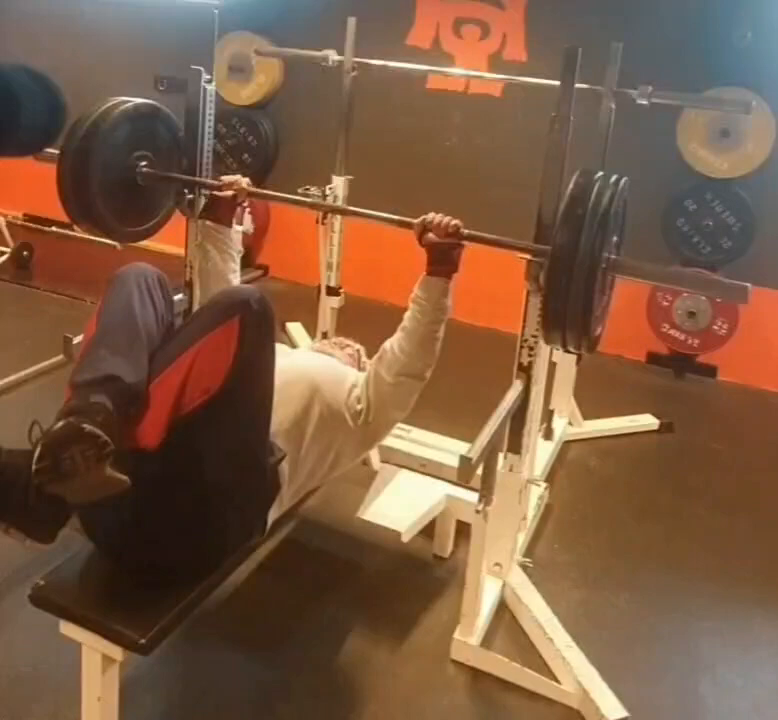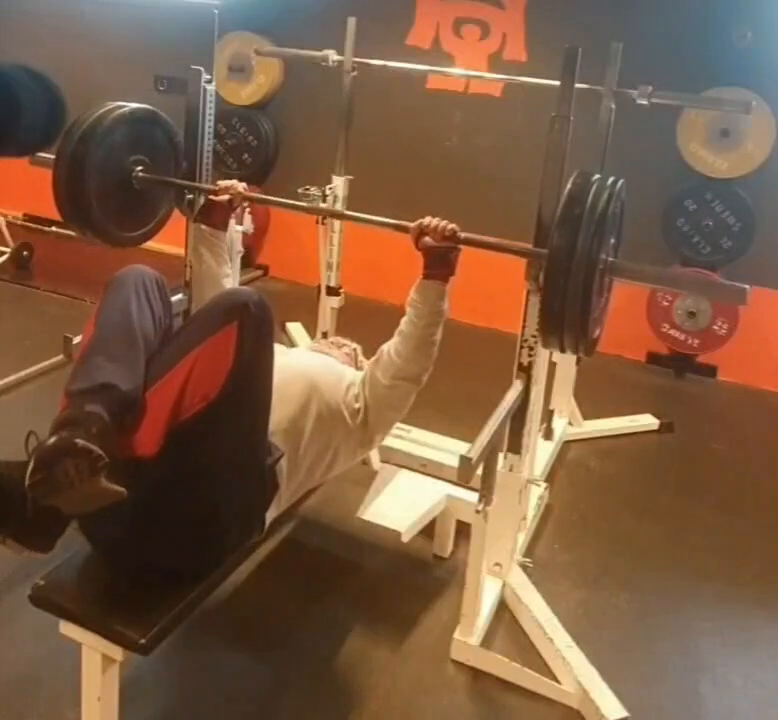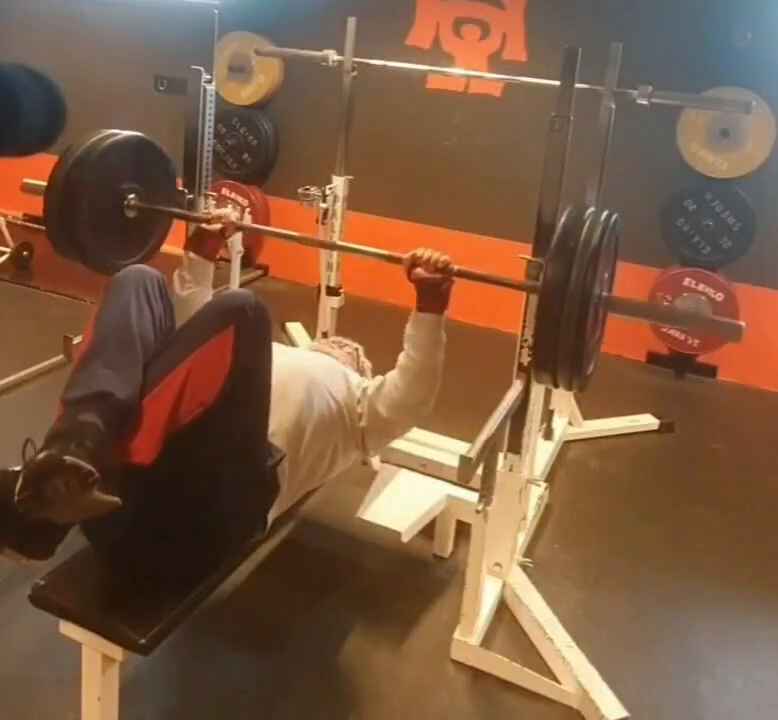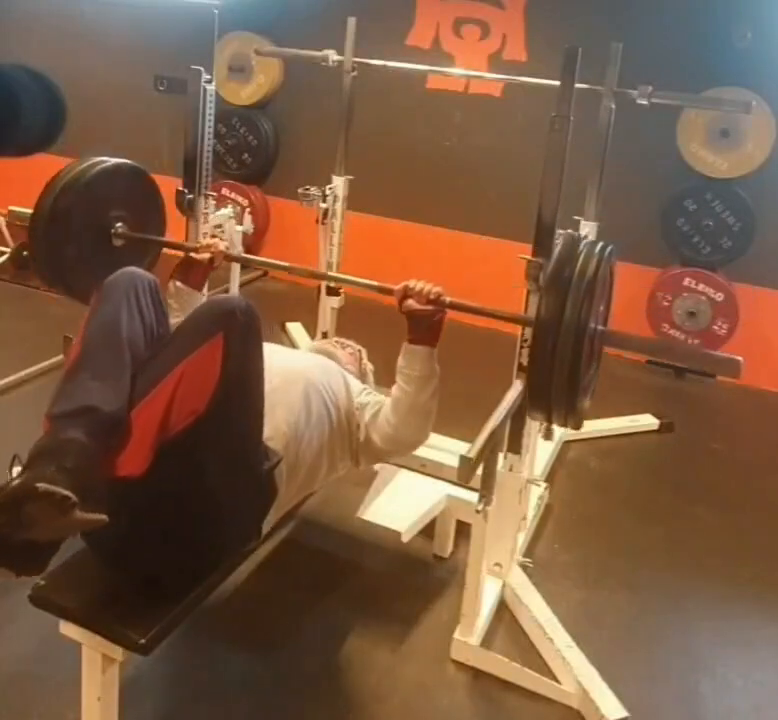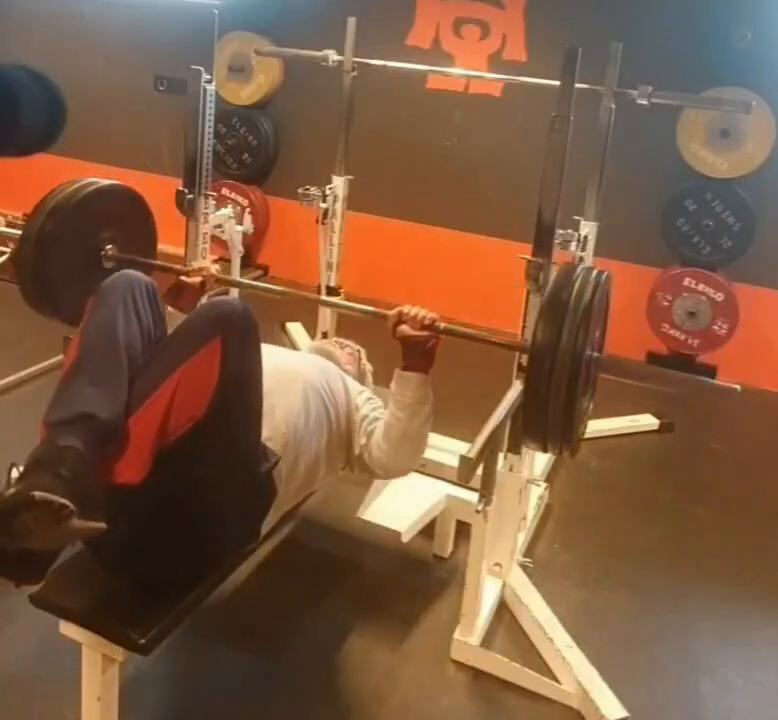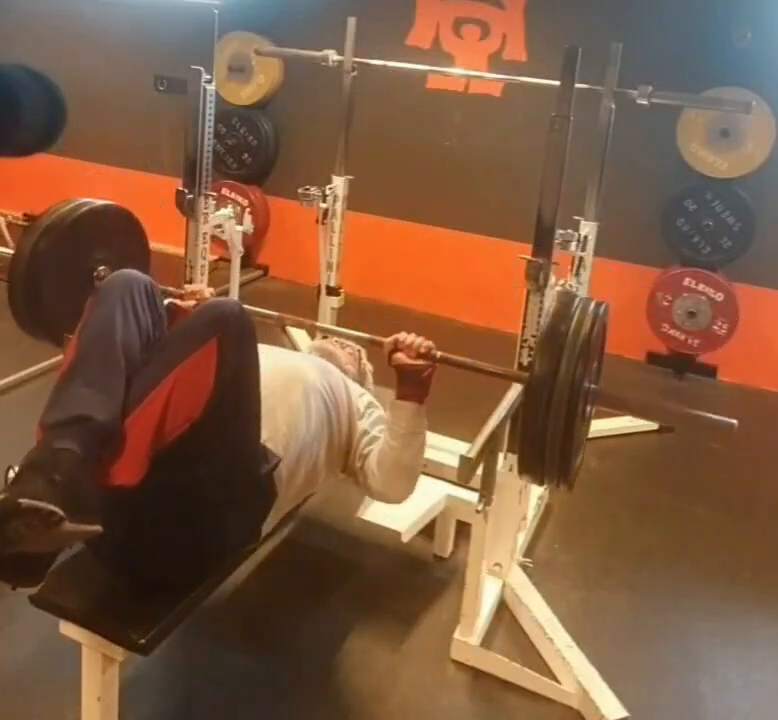
dt=0.3s
person 1, frame 1
left shoulder: (358, 401)
right shoulder: (277, 360)
left elbow: (409, 362)
right elbow: (215, 298)
left wrist: (438, 271)
right wrist: (218, 219)
left hip: (208, 513)
left knee: (244, 307)
right knee: (139, 280)
person 1, frame 2
left shoulder: (355, 399)
right shoulder: (274, 361)
left elbow: (408, 363)
right elbow: (210, 303)
left wrist: (435, 274)
right wrist: (214, 224)
left hip: (205, 511)
left knee: (241, 309)
right knee: (137, 282)
right ankle: (71, 469)
person 1, frame 3
left shoulder: (355, 397)
right shoulder: (278, 359)
left elbow: (409, 399)
right elbow: (189, 335)
left wrist: (429, 306)
right wrist: (201, 252)
left hip: (208, 508)
left knee: (238, 311)
right knee: (137, 282)
right ankle: (73, 457)
person 1, frame 4
left shoulder: (353, 400)
right shoulder: (272, 358)
left elbow: (404, 431)
right elbow: (175, 350)
left wrist: (421, 339)
left hip: (206, 511)
left knee: (229, 315)
right knee: (131, 286)
right ankle: (58, 478)
person 1, frame 5
left shoulder: (352, 401)
right shoulder: (271, 360)
left elbow: (395, 456)
right elbow: (174, 370)
left wrist: (415, 363)
right wrist: (180, 308)
left hip: (210, 506)
left knee: (226, 319)
right knee: (127, 289)
right ankle: (56, 485)
person 1, frame 6
left shoulder: (352, 403)
right shoulder: (269, 359)
left elbow: (391, 481)
left wrist: (411, 392)
right wrist: (175, 331)
left hip: (213, 498)
right hip: (133, 481)
left knee: (222, 319)
right knee: (126, 287)
left ankle: (77, 490)
right ankle: (52, 487)
